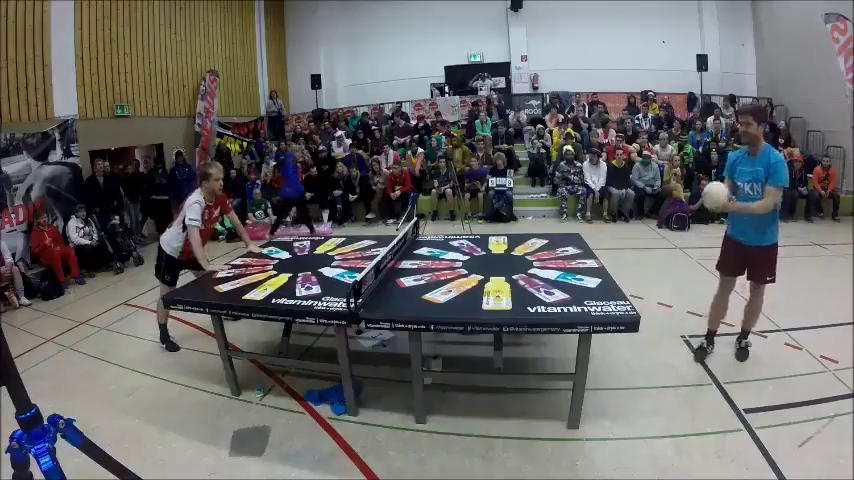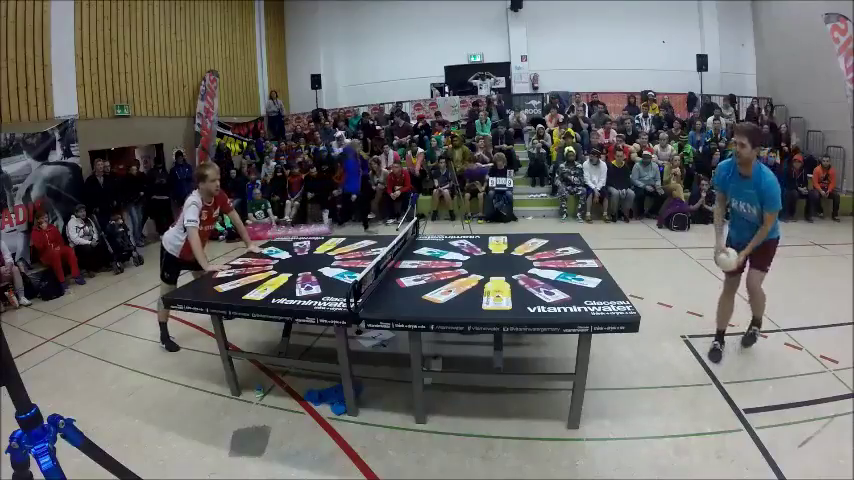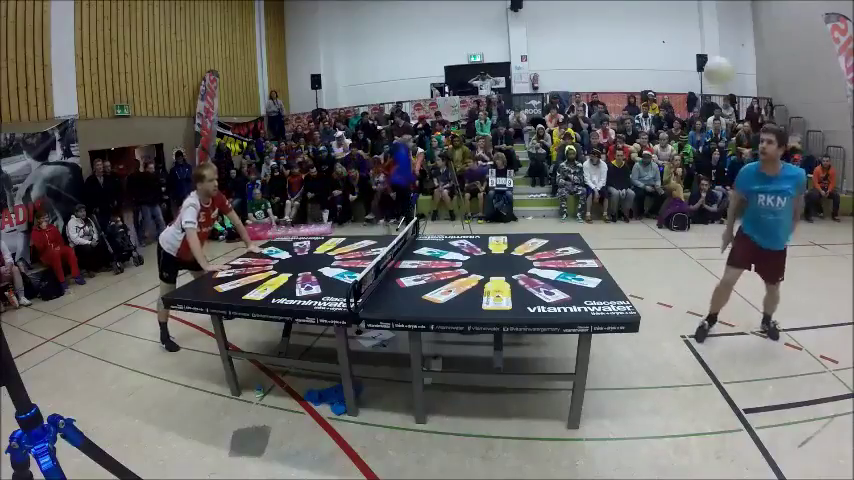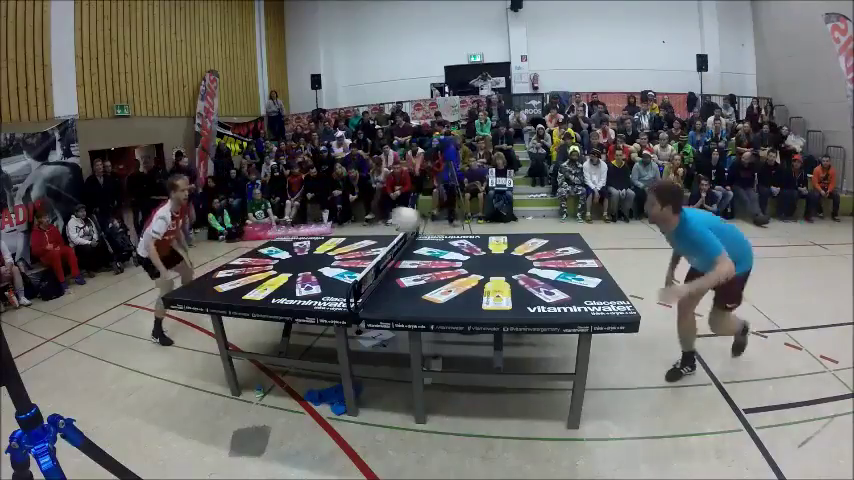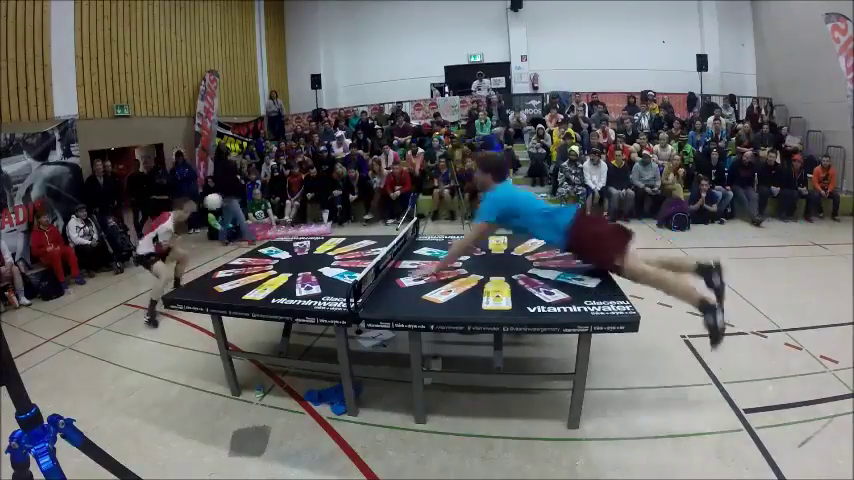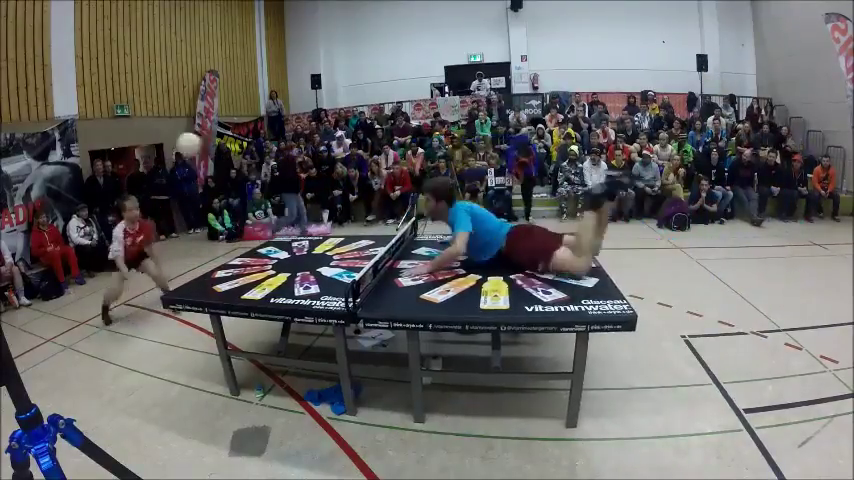
dt=0.7s
person 1, frame 1
left shoulder: (776, 161)
right shoulder: (734, 158)
left elbow: (767, 204)
right elbow: (728, 193)
left wrist: (737, 206)
right wrist: (720, 200)
left hip: (764, 241)
right hip: (734, 236)
left knee: (756, 292)
right knee: (724, 288)
left ankle: (743, 338)
right ankle: (708, 339)
person 1, frame 2
left shoulder: (768, 182)
right shoulder: (724, 169)
left elbow: (768, 225)
right elbow: (720, 203)
left wrist: (745, 253)
right wrist: (719, 238)
left hip: (764, 239)
right hip: (736, 236)
left knee: (753, 284)
right knee: (729, 286)
left ankle: (756, 323)
right ankle: (719, 339)
person 1, frame 3
left shoulder: (796, 175)
right shoulder: (748, 172)
left elbow: (798, 201)
right elbow: (735, 201)
left wrist: (791, 226)
right wrist: (727, 230)
left hip: (776, 243)
right hip: (748, 234)
left knee: (772, 289)
right knee: (727, 281)
left ankle: (767, 320)
right ankle: (710, 320)
person 1, frame 4
left shoulder: (695, 228)
right shoulder: (671, 223)
left elbow: (726, 268)
left wrist: (687, 288)
right wrist: (670, 271)
left hip: (734, 262)
right hip: (705, 259)
left knee: (717, 324)
right knee: (684, 307)
left ankle: (740, 329)
right ankle: (688, 360)
person 1, frame 5
left shoulder: (495, 197)
right shoulder: (506, 191)
left elbow: (470, 239)
left wrist: (440, 265)
left hip: (577, 231)
right hip: (580, 222)
left knee: (639, 270)
right knee: (639, 266)
left ankle: (706, 306)
right ankle: (705, 270)
person 1, frame 6
left shoulder: (458, 214)
right shoulder: (460, 208)
left elbow: (457, 249)
left wrist: (429, 266)
left hip: (519, 242)
right hip: (518, 236)
left knee: (581, 266)
right knee: (591, 247)
left ankle: (596, 203)
right ankle: (603, 200)
person 2, frame 1
left shoulder: (219, 197)
right shoulder: (195, 202)
left elbow: (234, 219)
right elbow: (194, 234)
left wrist: (249, 244)
right wrist: (207, 265)
left hip: (192, 249)
right hip: (172, 249)
right knee: (167, 292)
right ankle: (163, 335)
person 2, frame 2
left shoulder: (219, 197)
right shoulder: (193, 203)
left elbow: (235, 219)
right elbow: (193, 235)
left wrist: (249, 244)
right wrist: (206, 265)
left hip: (193, 250)
right hip: (174, 249)
right knee: (168, 291)
right ankle: (164, 335)
person 2, frame 3
left shoulder: (217, 197)
right shoulder: (191, 205)
left elbow: (235, 220)
right elbow: (192, 237)
left wrist: (249, 244)
right wrist: (206, 265)
left hip: (190, 250)
right hip: (170, 249)
right knee: (168, 293)
right ankle: (164, 335)
person 2, frame 4
left shoulder: (182, 208)
right shoulder: (163, 215)
right elbow: (149, 245)
left wrist: (185, 252)
right wrist: (162, 271)
left hip: (165, 249)
right hip: (148, 254)
left knee: (188, 271)
right knee: (167, 289)
right ankle: (157, 332)
person 2, frame 5
left shoulder: (170, 215)
right shoulder: (167, 226)
right elbow: (165, 246)
right wrist: (175, 242)
left hip: (156, 248)
right hip: (145, 253)
left knee: (183, 256)
right knee: (165, 275)
left ankle: (177, 284)
right ankle: (150, 313)
person 2, frame 6
left shoulder: (145, 226)
right shoulder: (119, 232)
left elbow: (148, 246)
right elbow: (119, 259)
left wrist: (155, 261)
right wrist: (127, 275)
left hip: (138, 254)
right hip: (121, 259)
left knee: (156, 274)
right knee: (115, 291)
right ankle: (105, 309)
